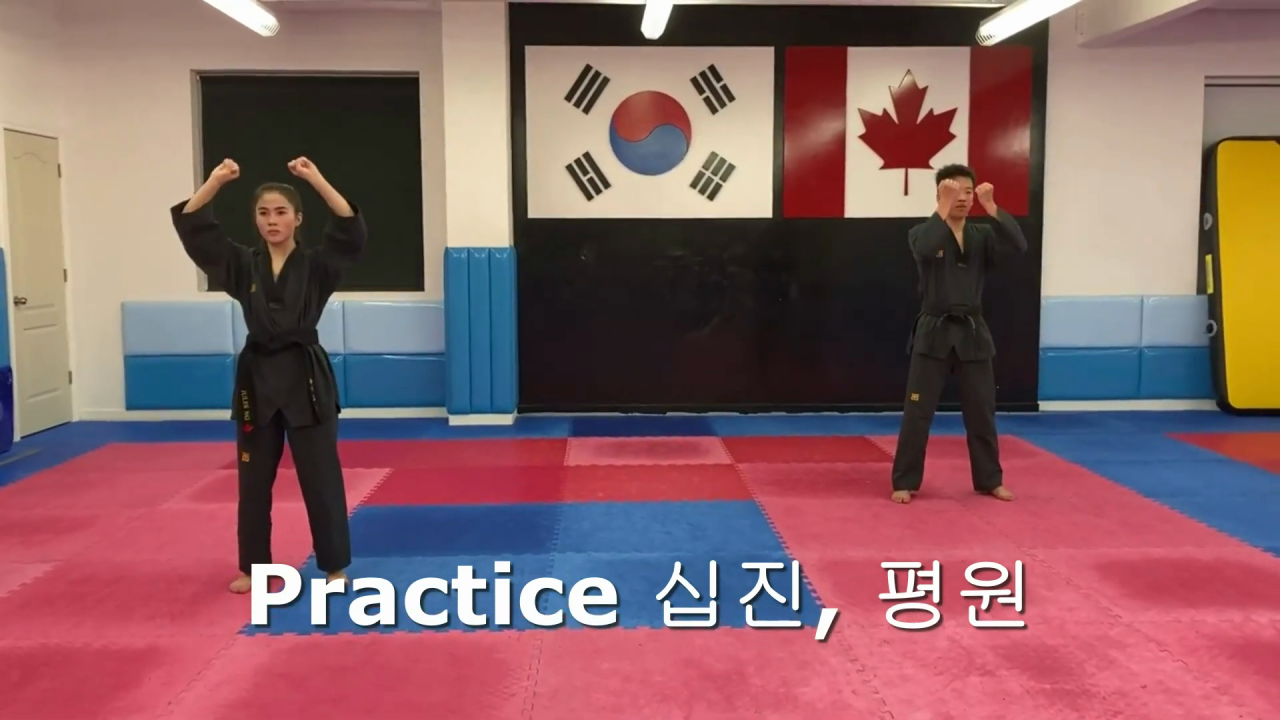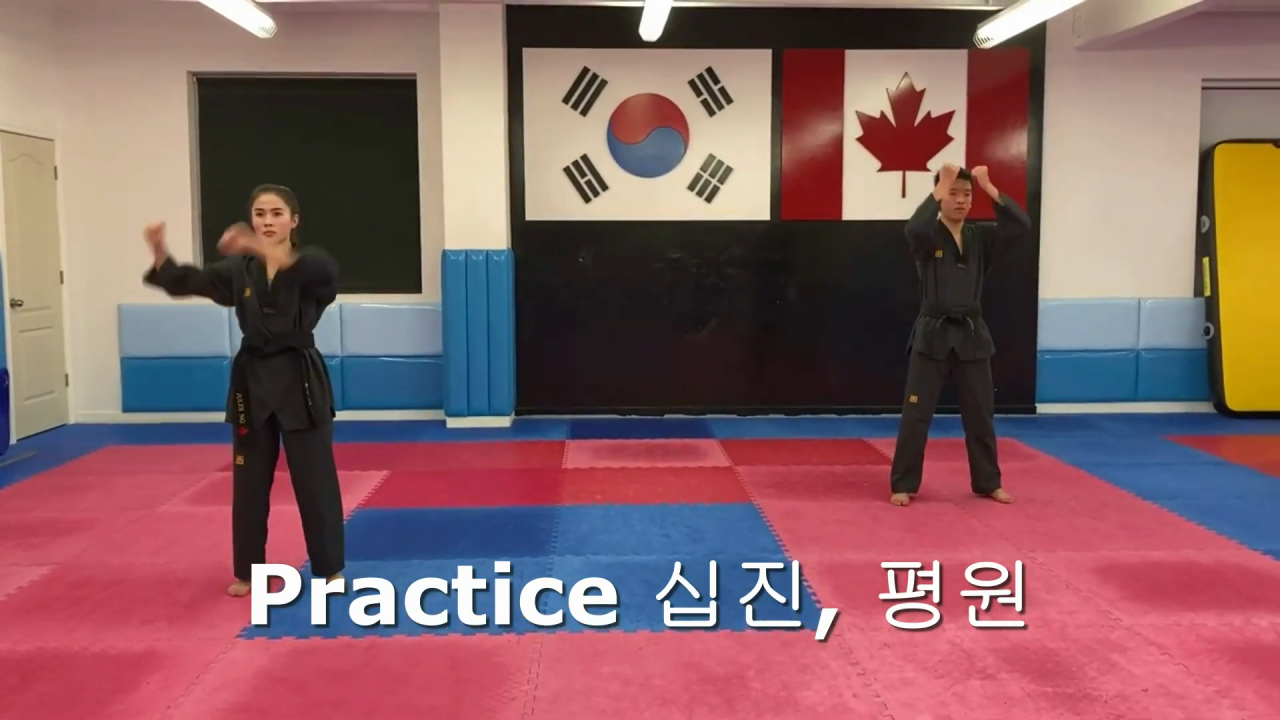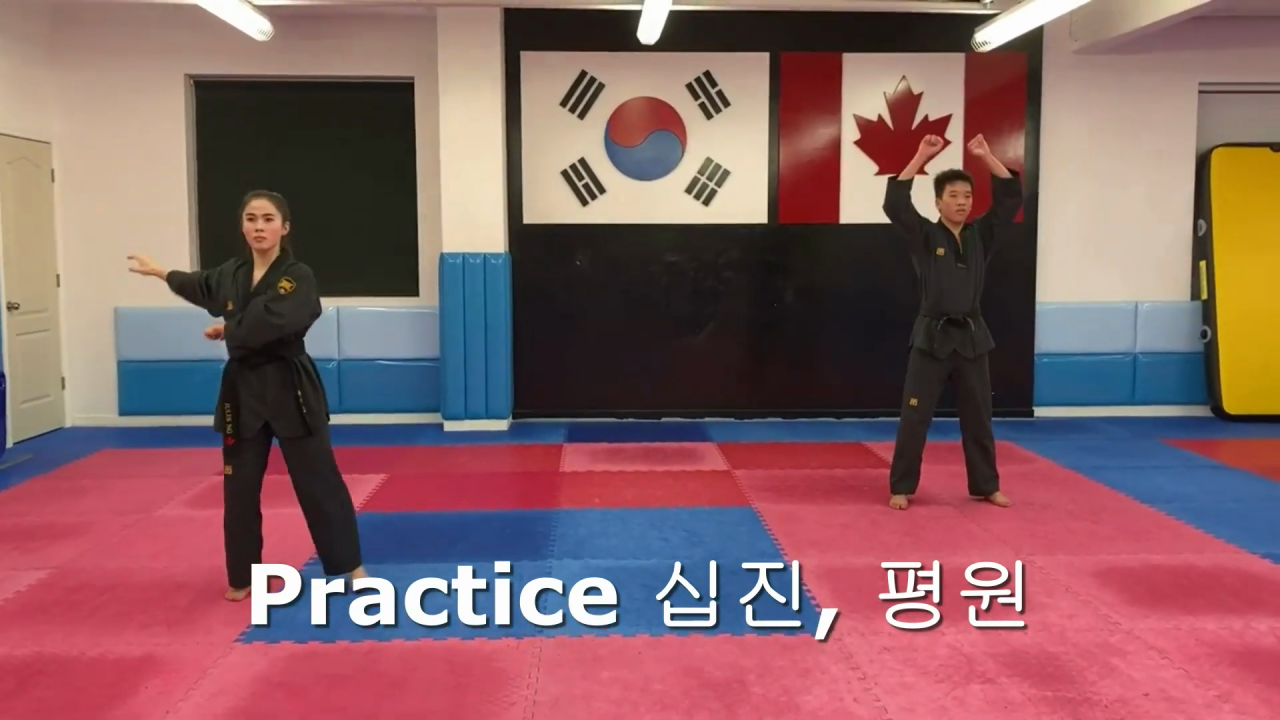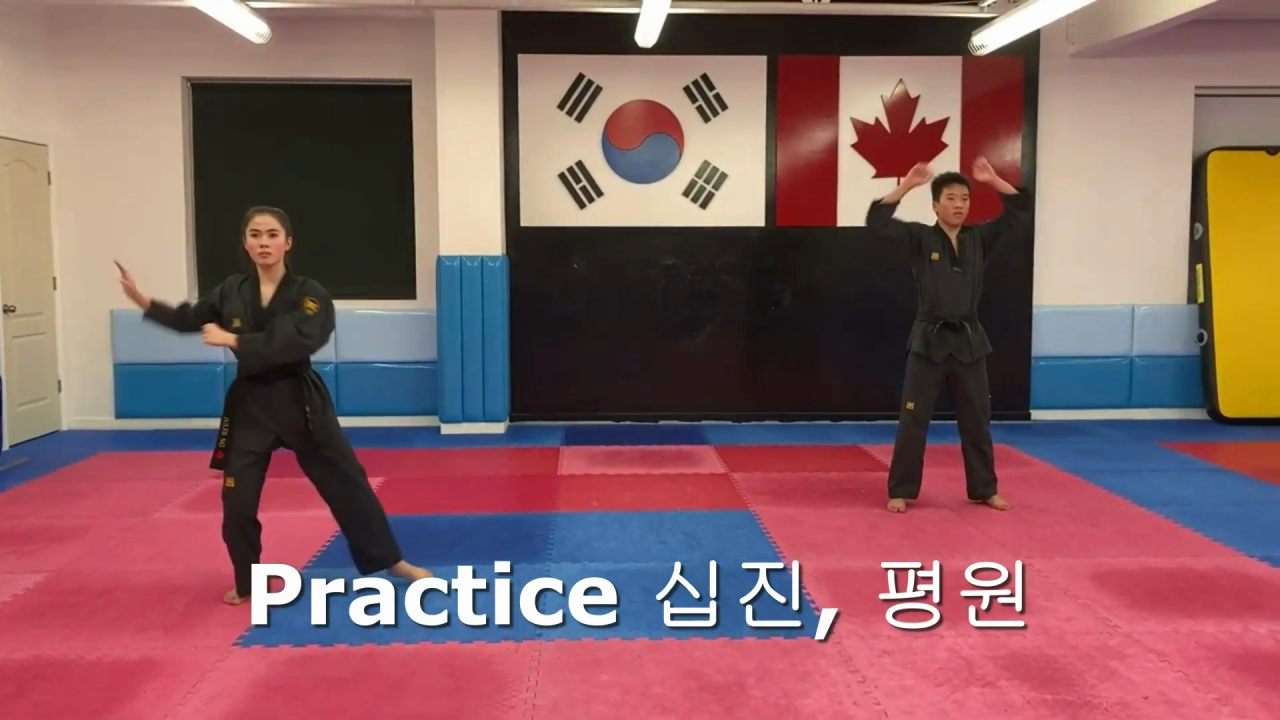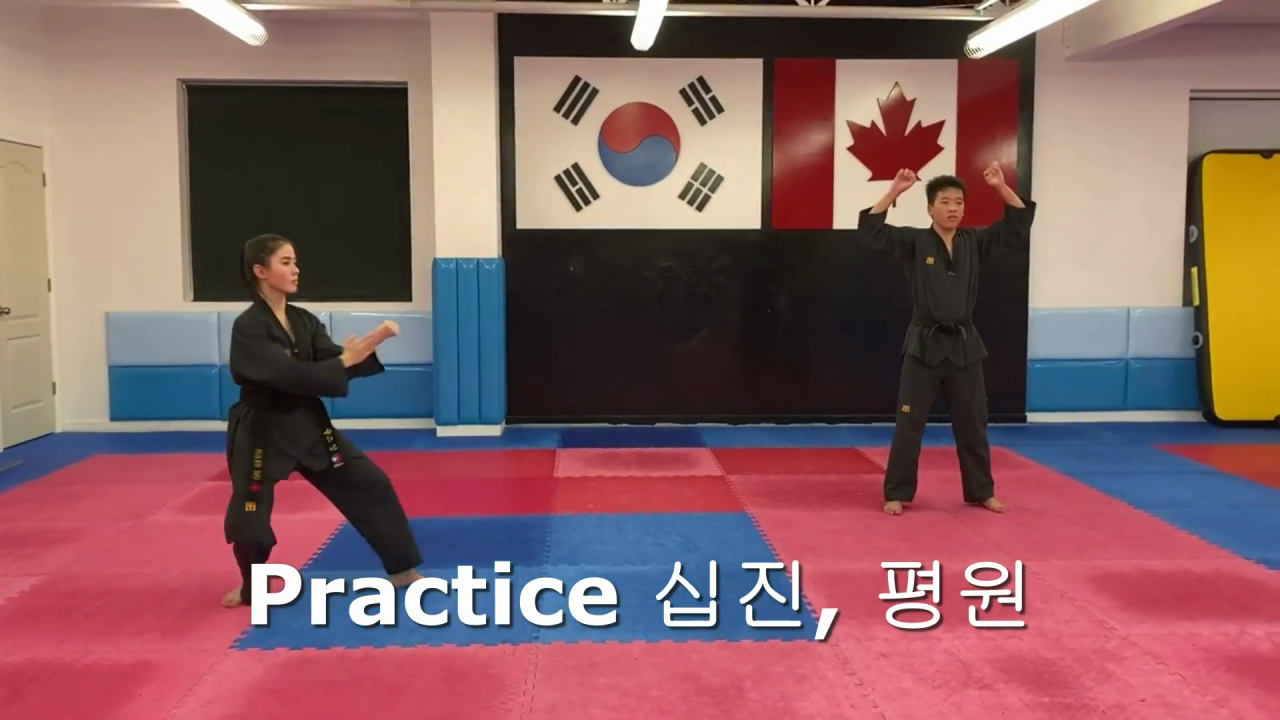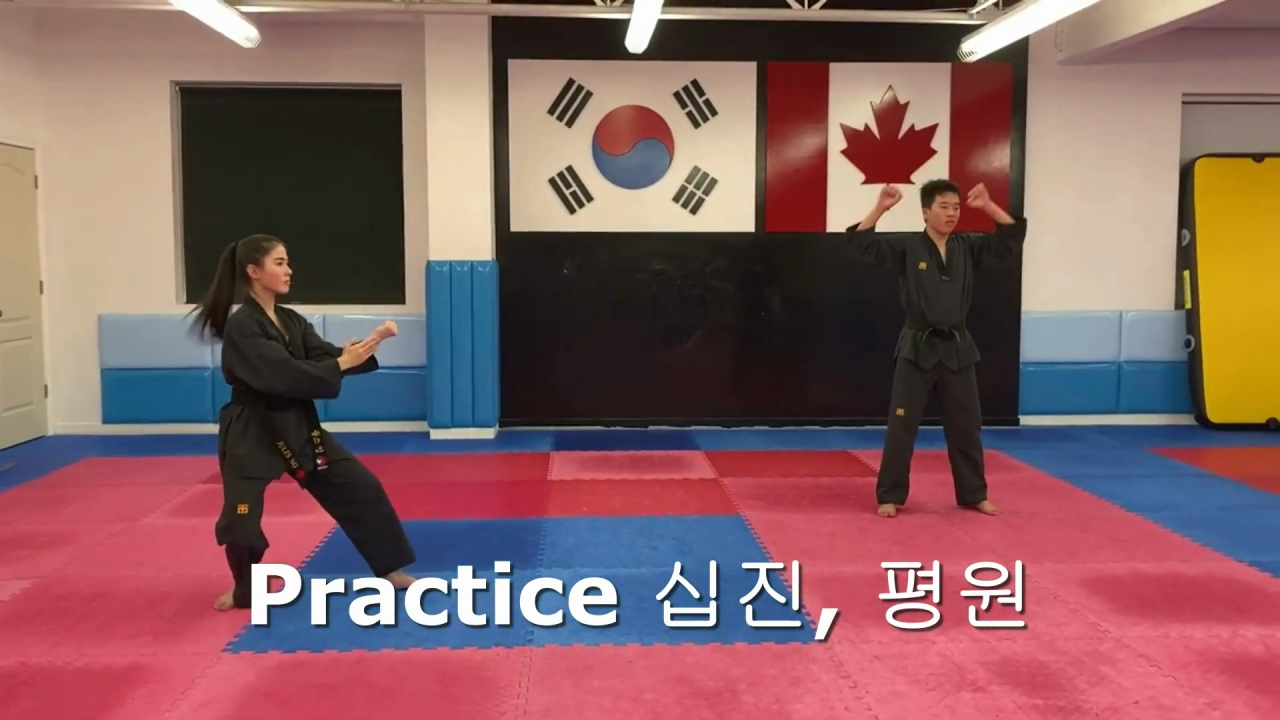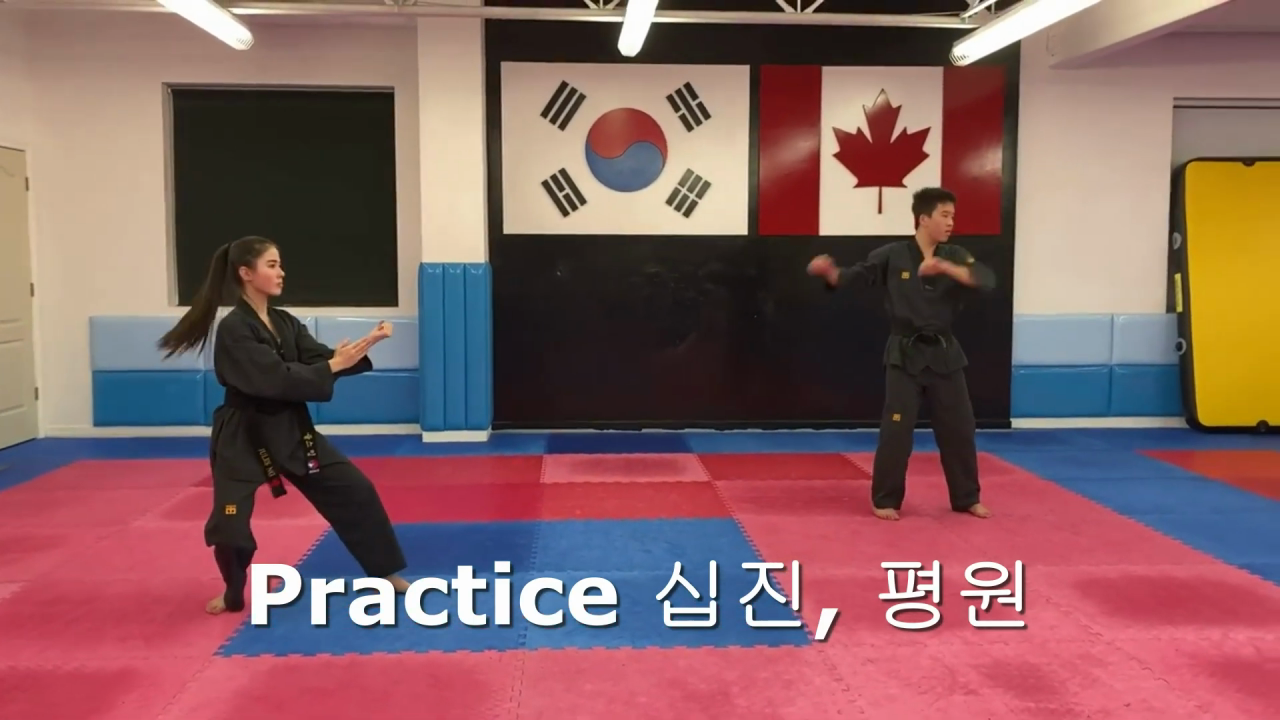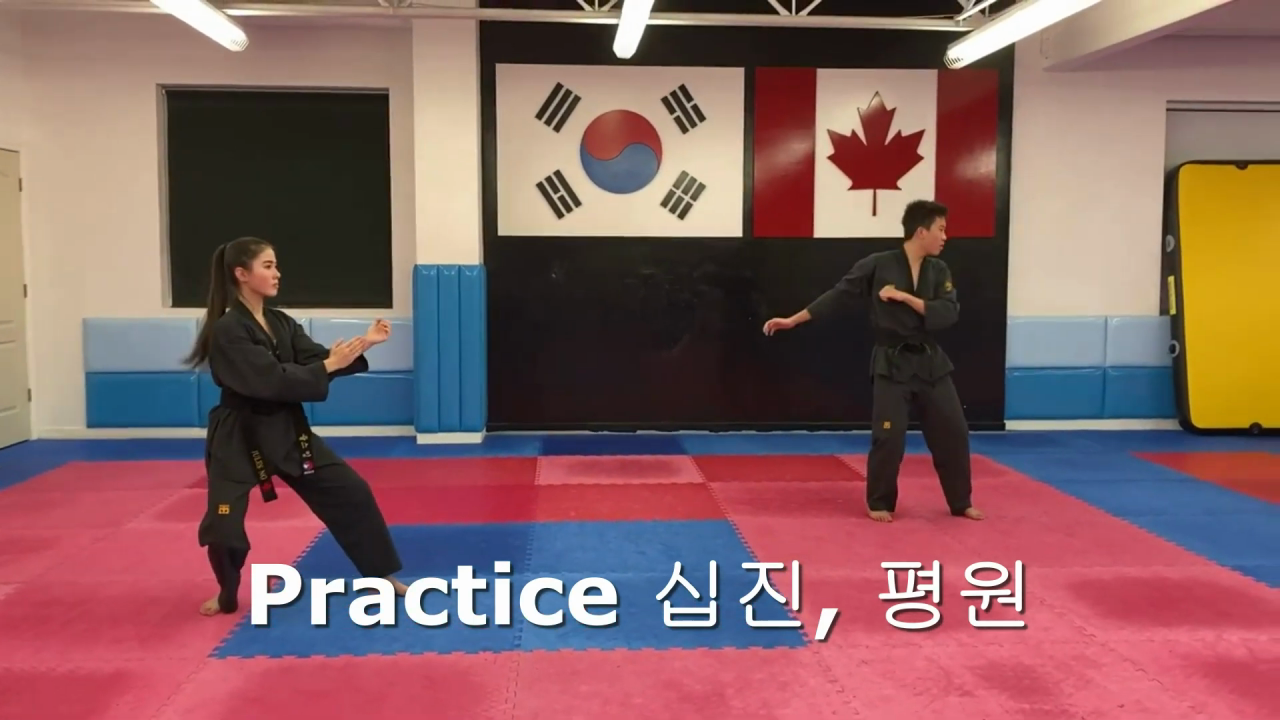
dt=0.2s
person 1, frame 1
left shoulder: (316, 263)
right shoulder: (243, 263)
left elbow: (352, 232)
right elbow: (194, 230)
left wrist: (319, 182)
right wrist: (213, 184)
left hip: (306, 376)
right hip: (257, 377)
left knee: (319, 477)
right knee: (254, 478)
left ankle: (334, 568)
right ankle: (252, 567)
person 1, frame 2
left shoulder: (312, 265)
right shoulder: (238, 267)
left elbow: (317, 271)
right elbow: (186, 281)
left wrist: (261, 248)
right wrist: (159, 252)
left hip: (300, 378)
right hip: (252, 378)
left knee: (314, 479)
right knee: (250, 482)
left ankle: (330, 571)
right ankle: (248, 571)
person 1, frame 3
left shoulder: (298, 278)
right shoulder: (228, 275)
left elbow: (268, 324)
right elbow: (195, 285)
left wrist: (222, 328)
right wrist: (154, 268)
left hip: (291, 387)
right hip: (242, 389)
left knee: (318, 478)
right knee: (239, 489)
left ankle: (350, 566)
right ankle: (243, 577)
person 1, frame 4
left shoulder: (310, 295)
right shoulder: (231, 292)
left elbow: (292, 346)
right elbow: (192, 317)
left wrist: (234, 341)
right wrist: (144, 300)
left hip: (300, 401)
right hip: (249, 403)
left knee: (348, 481)
right knee: (238, 501)
left ankle: (389, 564)
right ankle: (246, 581)
person 1, frame 5
left shoulder: (304, 321)
right shoulder: (248, 328)
left elbow: (335, 366)
right elbow: (293, 376)
left wrist: (369, 345)
right wrist: (345, 361)
left hip: (307, 424)
right hip: (260, 432)
left knee: (372, 487)
right knee: (249, 523)
left ankle: (402, 570)
right ankle: (252, 585)
person 1, frame 6
left shoulder: (291, 320)
right shoulder: (241, 327)
left elbow: (327, 359)
right elbow: (287, 377)
left wrist: (369, 343)
right wrist: (342, 363)
left hip: (298, 425)
right hip: (251, 434)
left knee: (362, 488)
right knee: (241, 525)
left ankle: (392, 570)
right ankle: (242, 590)
person 1, frame 7
left shoulder: (285, 322)
right shoulder: (233, 329)
left elbow: (320, 361)
right elbow: (277, 381)
left wrist: (363, 344)
right wrist: (334, 365)
left hip: (292, 429)
right hip: (244, 436)
left knee: (356, 491)
right knee: (230, 526)
left ankle: (385, 574)
right ankle: (233, 593)
person 1, frame 8
left shoulder: (281, 323)
right shoulder: (228, 330)
left elbow: (316, 361)
right elbow: (271, 382)
left wrist: (360, 345)
right wrist: (329, 365)
left hip: (288, 429)
right hip: (240, 435)
left knee: (351, 492)
right knee: (223, 526)
left ankle: (381, 576)
right ankle: (228, 594)
person 2, frame 1
left shoulder: (982, 236)
right shoulder: (922, 233)
left elbow: (1018, 244)
right elbow: (925, 247)
left wrist: (992, 207)
right wrist: (944, 207)
left hip: (972, 332)
right hip: (934, 332)
left knee: (982, 412)
right knee: (917, 412)
left ankle: (989, 480)
right ankle: (905, 482)
person 2, frame 2
left shoulder: (981, 237)
right shoulder: (926, 236)
left elbow: (1019, 224)
right elbow: (915, 227)
left wrist: (991, 189)
right wrist: (940, 189)
left hip: (971, 335)
right hip: (932, 334)
left knee: (980, 415)
right knee: (915, 414)
left ankle: (988, 483)
right ankle: (903, 485)
person 2, frame 3
left shoulder: (981, 235)
right shoulder: (923, 235)
left elbow: (1010, 197)
right elbow: (894, 203)
left wrist: (987, 157)
right wrist: (920, 157)
left hip: (971, 337)
right hip: (932, 337)
left knee: (978, 416)
right knee: (915, 417)
left ankle: (986, 485)
right ankle: (902, 487)
person 2, frame 4
left shoulder: (979, 239)
right shoulder: (920, 238)
left elbow: (1018, 214)
right elbow: (878, 221)
left wrist: (994, 180)
right wrist: (907, 184)
left hip: (969, 340)
right hip: (929, 340)
left knee: (976, 420)
right knee: (913, 420)
left ankle: (984, 489)
right ankle: (900, 491)
person 2, frame 5
left shoulder: (975, 242)
right shoulder: (913, 242)
left elbow: (1019, 226)
right elbow: (870, 231)
left wrist: (1002, 188)
right wrist: (894, 192)
left hip: (964, 344)
right hip: (924, 344)
left knee: (973, 422)
right knee: (909, 422)
left ankle: (981, 492)
right ankle: (896, 494)
person 2, frame 6
left shoulder: (968, 245)
right shoulder: (906, 246)
left elbow: (1012, 239)
right elbow: (861, 246)
left wrist: (988, 207)
right wrist: (880, 208)
left hip: (957, 347)
right hip: (917, 347)
left knee: (966, 425)
right knee: (902, 425)
left ankle: (973, 494)
right ankle: (889, 496)
person 2, frame 7
left shoulder: (954, 255)
right shoulder: (891, 255)
left elbow: (985, 280)
right elbow: (854, 278)
left wrist: (946, 269)
right wrist: (829, 271)
left hip: (945, 353)
right hip: (905, 353)
left knee: (960, 429)
right knee: (897, 431)
left ankle: (967, 498)
right ankle: (885, 500)
person 2, frame 8
left shoulder: (939, 270)
right shoulder: (878, 265)
left elbow: (948, 315)
right elbow: (838, 296)
left wrist: (905, 297)
right wrist: (793, 320)
left hip: (930, 361)
right hip: (890, 362)
left knee: (953, 432)
right knee: (889, 436)
left ankle: (960, 501)
right ankle: (880, 503)
